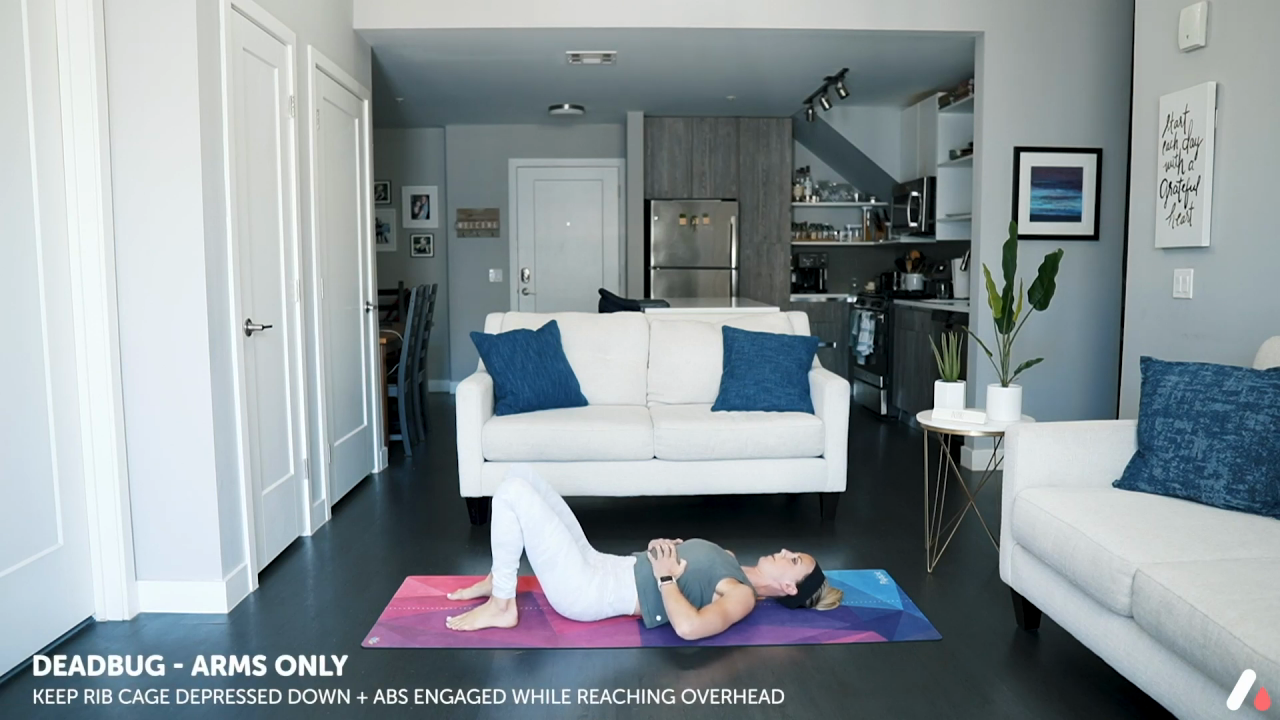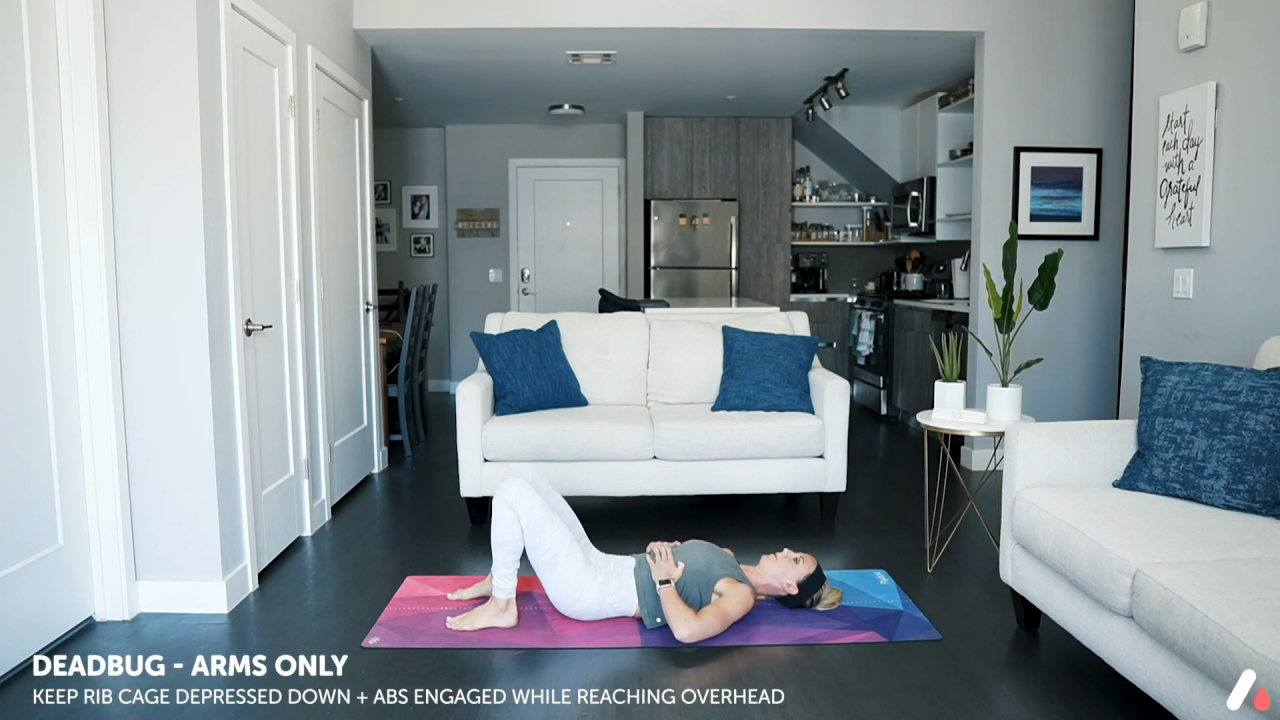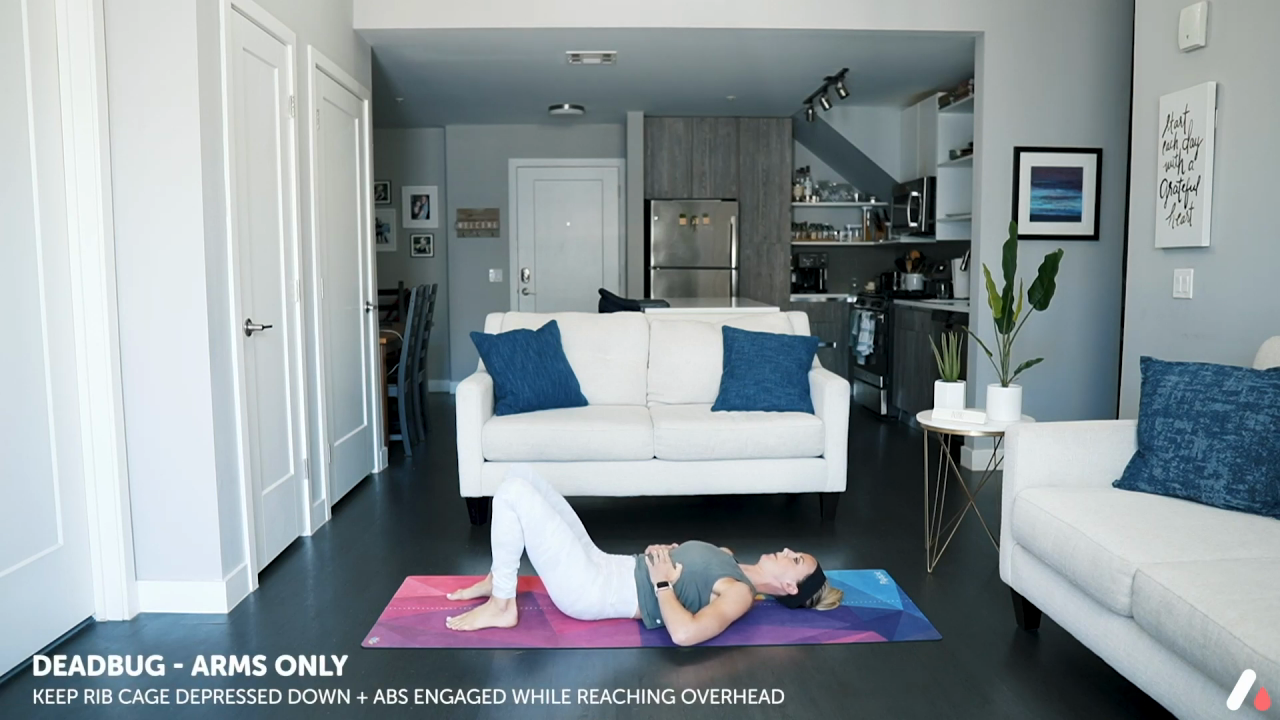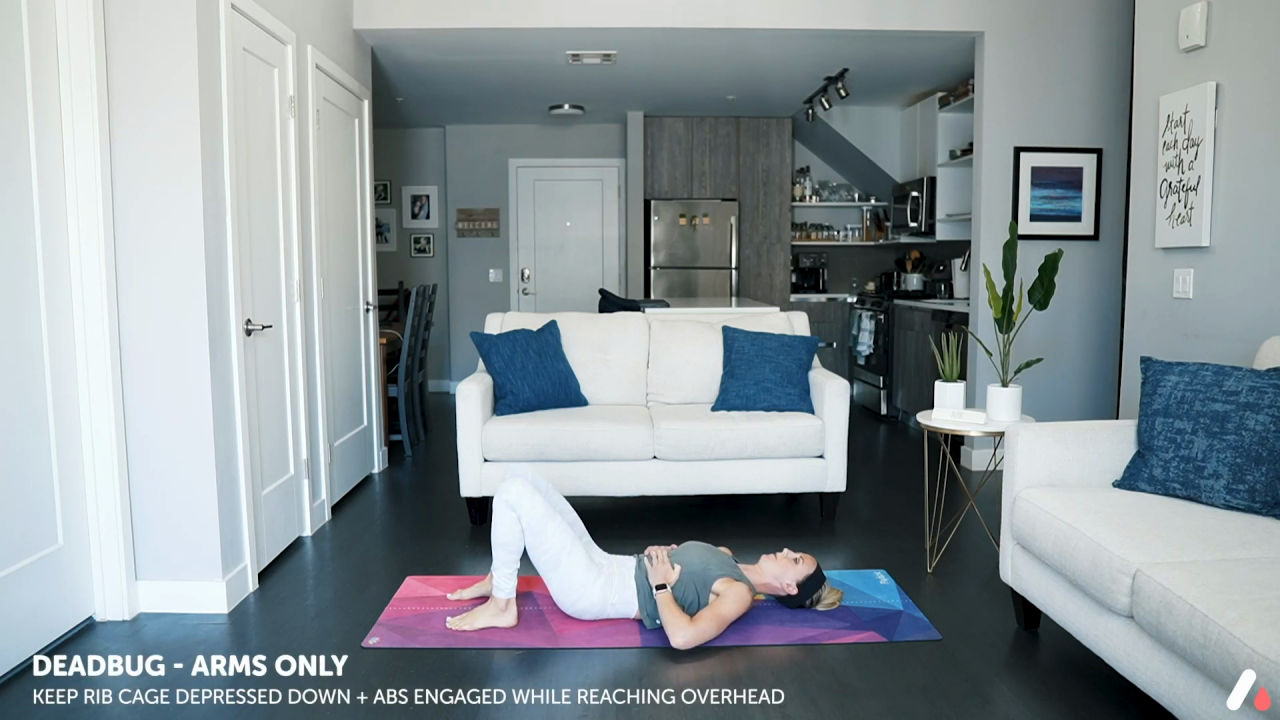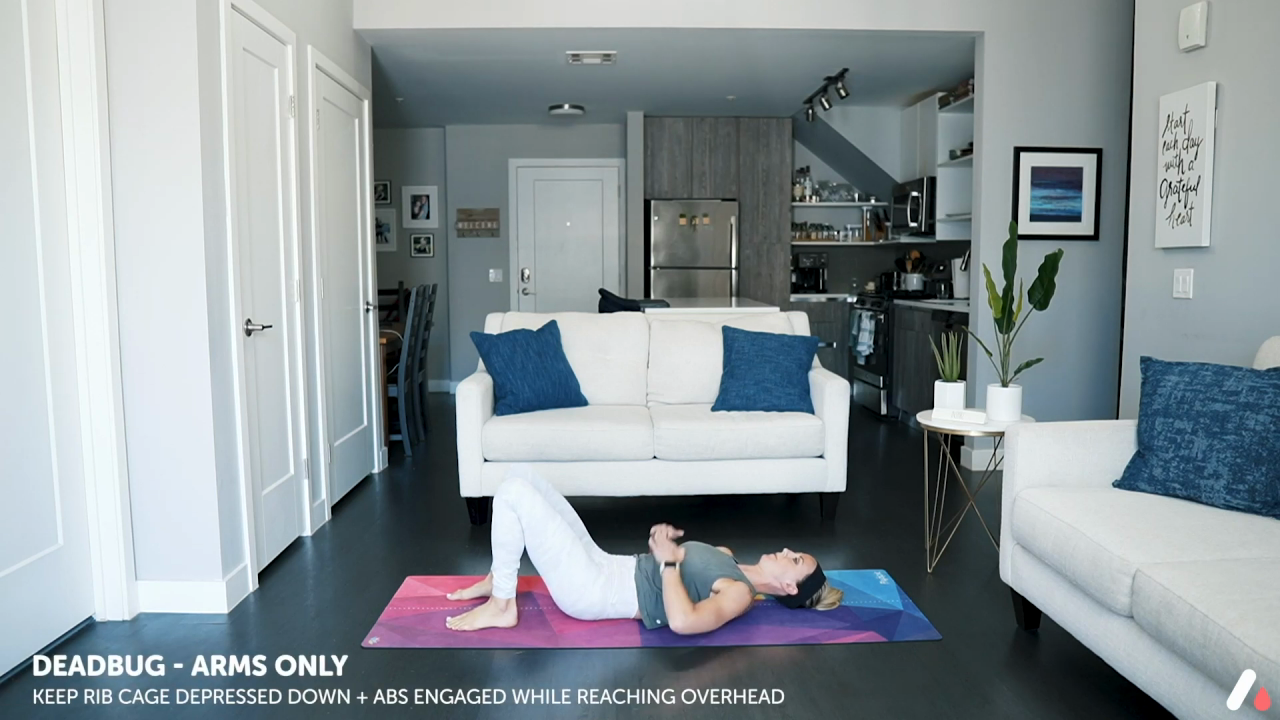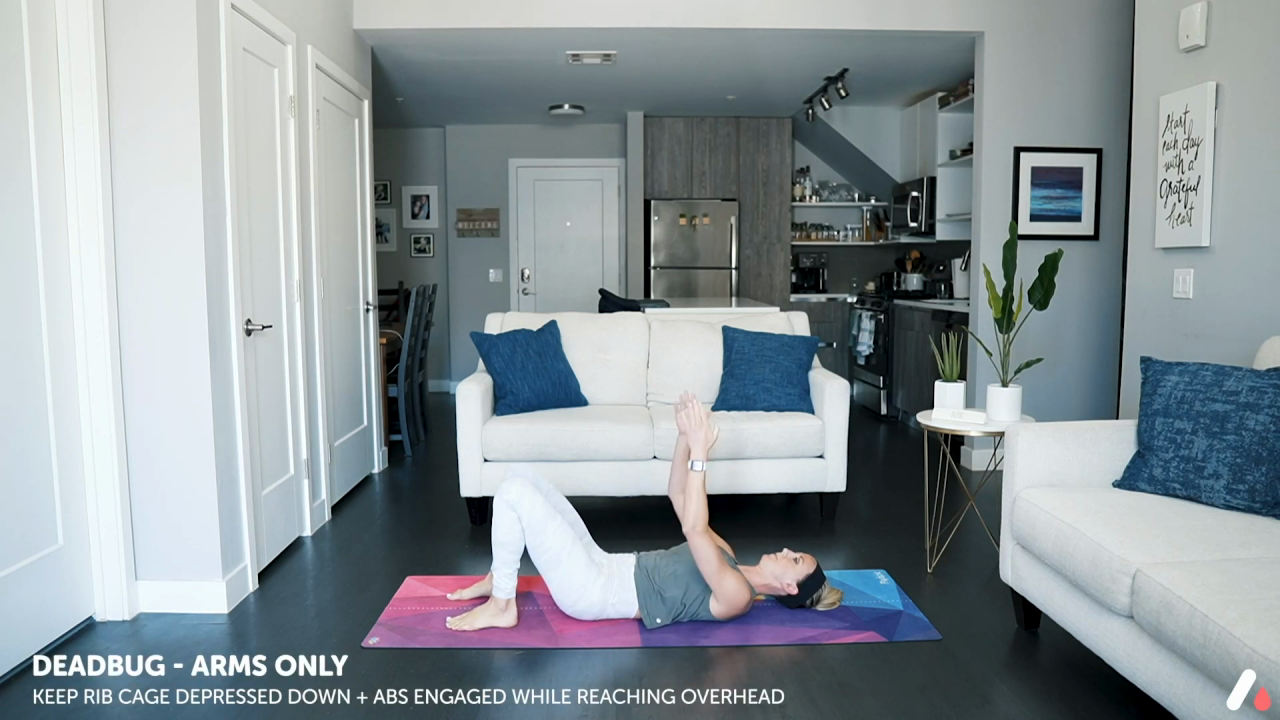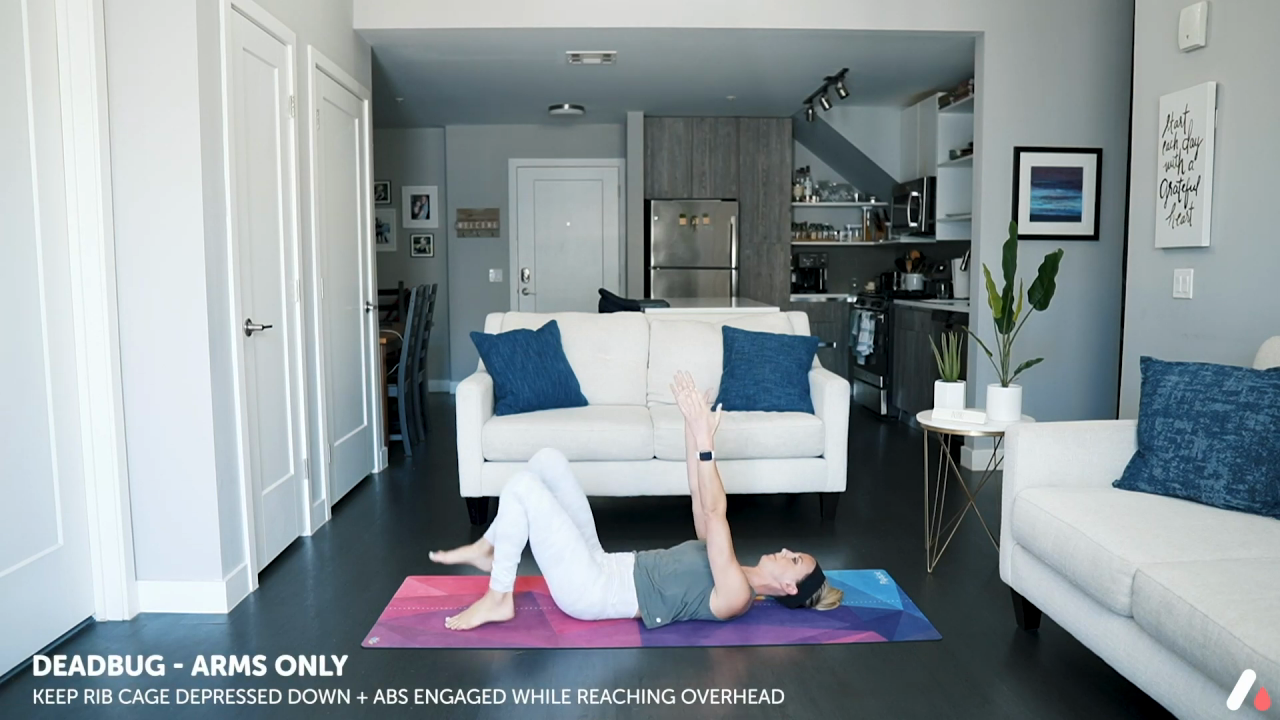
dt=0.4s
person 1, frame 1
left shoulder: (742, 597)
right shoulder: (734, 573)
left elbow: (688, 626)
left wrist: (666, 576)
right wrist: (667, 548)
left hip: (583, 591)
right hip: (596, 568)
left knee: (512, 492)
right knee: (521, 474)
left ankle: (502, 606)
right ankle: (497, 580)
person 1, frame 2
left shoulder: (742, 595)
right shoulder: (734, 572)
left elbow: (686, 629)
left wrist: (664, 579)
right wrist: (668, 551)
left hip: (585, 590)
right hip: (598, 568)
left knee: (512, 493)
right knee: (521, 474)
left ankle: (501, 607)
right ankle: (498, 579)
person 1, frame 3
left shoulder: (740, 594)
right shoulder: (732, 568)
left elbow: (684, 632)
left wrist: (662, 581)
right wrist: (666, 553)
left hip: (586, 590)
right hip: (600, 567)
left knee: (513, 491)
right knee: (521, 474)
left ankle: (502, 605)
right ankle: (498, 579)
person 1, frame 4
left shoulder: (739, 594)
right shoulder: (730, 565)
left elbow: (682, 637)
left wrist: (661, 584)
right wrist: (664, 555)
left hip: (588, 590)
right hip: (601, 567)
left knee: (514, 492)
right knee: (522, 474)
left ankle: (502, 606)
right ankle: (498, 579)
person 1, frame 5
left shoulder: (738, 596)
right shoulder: (728, 559)
left elbow: (681, 619)
left wrist: (668, 560)
right wrist: (665, 540)
left hip: (590, 590)
right hip: (601, 568)
left knee: (513, 492)
right knee: (522, 474)
left ankle: (501, 607)
right ankle: (497, 579)
person 1, frame 6
left shoulder: (736, 596)
right shoulder: (726, 558)
left elbow: (695, 530)
right elbow: (678, 497)
left wrist: (699, 454)
right wrist: (685, 439)
left hip: (589, 591)
right hip: (601, 570)
left knee: (514, 493)
right knee: (523, 475)
left ankle: (501, 607)
right ankle: (498, 579)
person 1, frame 7
left shoulder: (736, 594)
right shoulder: (727, 566)
left elbow: (715, 512)
right elbow: (700, 497)
left wrist: (705, 440)
right wrist: (692, 423)
left hip: (586, 591)
right hip: (600, 572)
left knee: (521, 486)
right knee: (546, 460)
left ankle: (498, 600)
right ankle: (489, 549)
